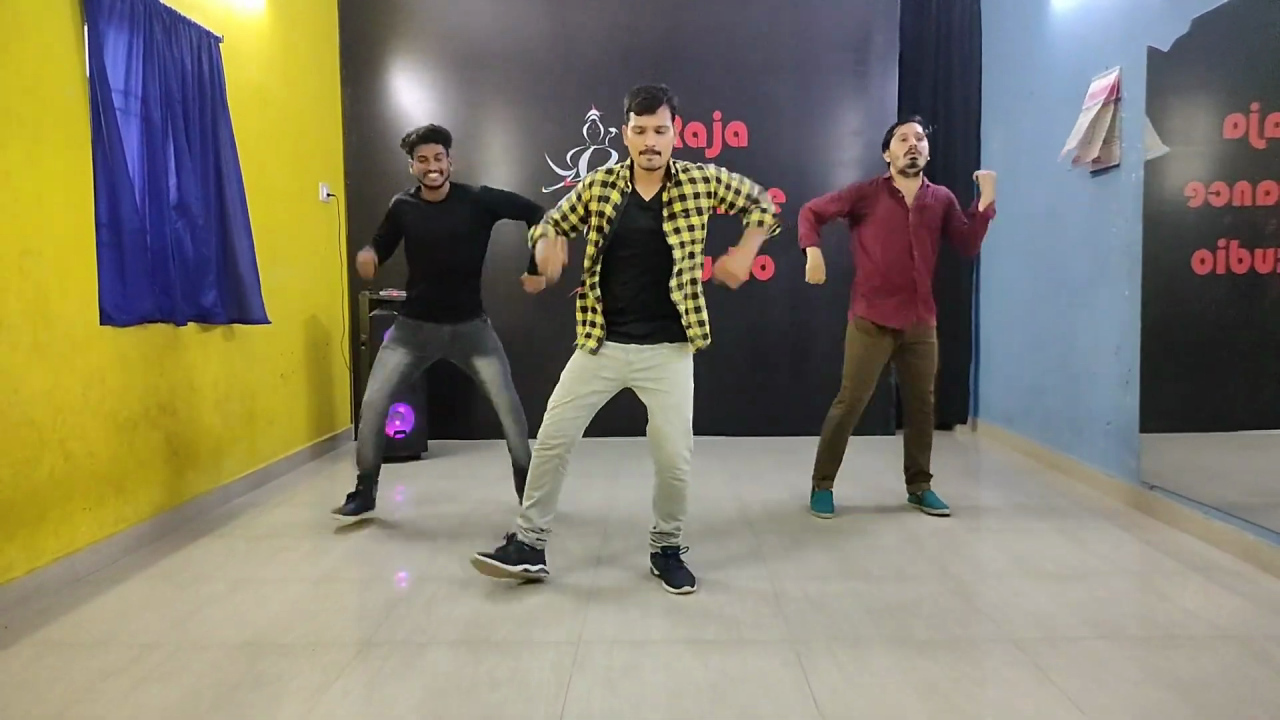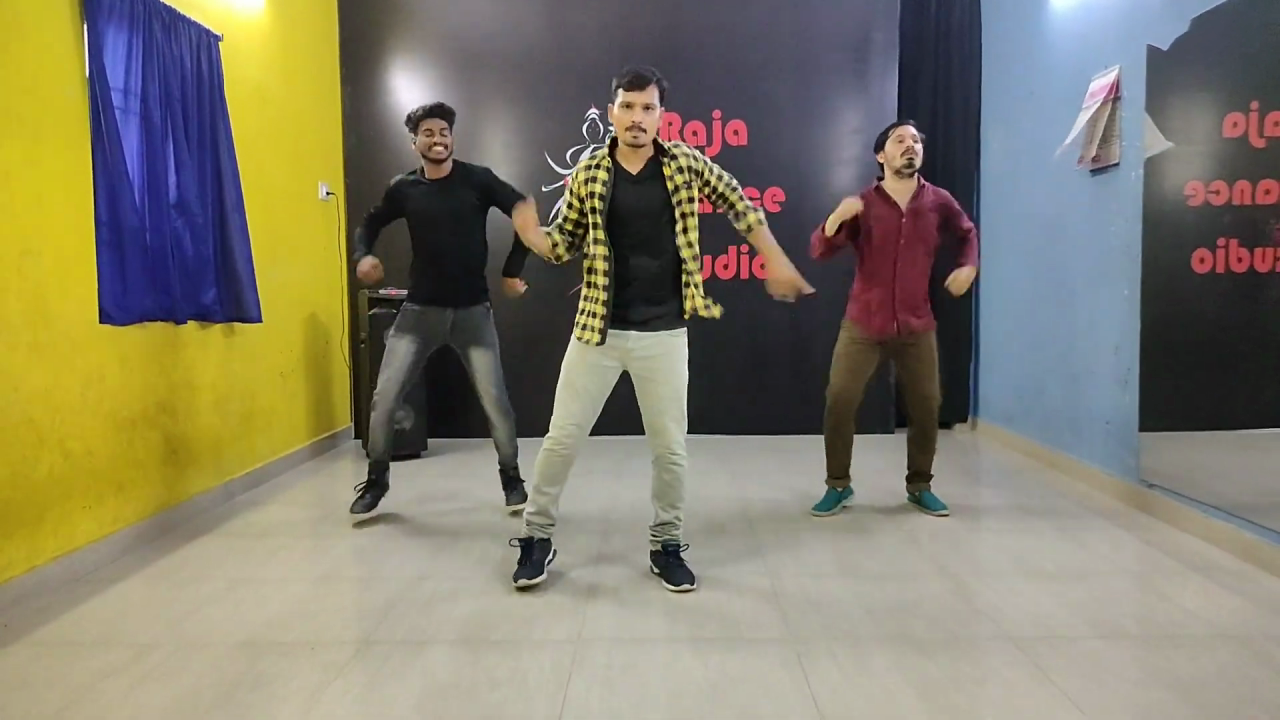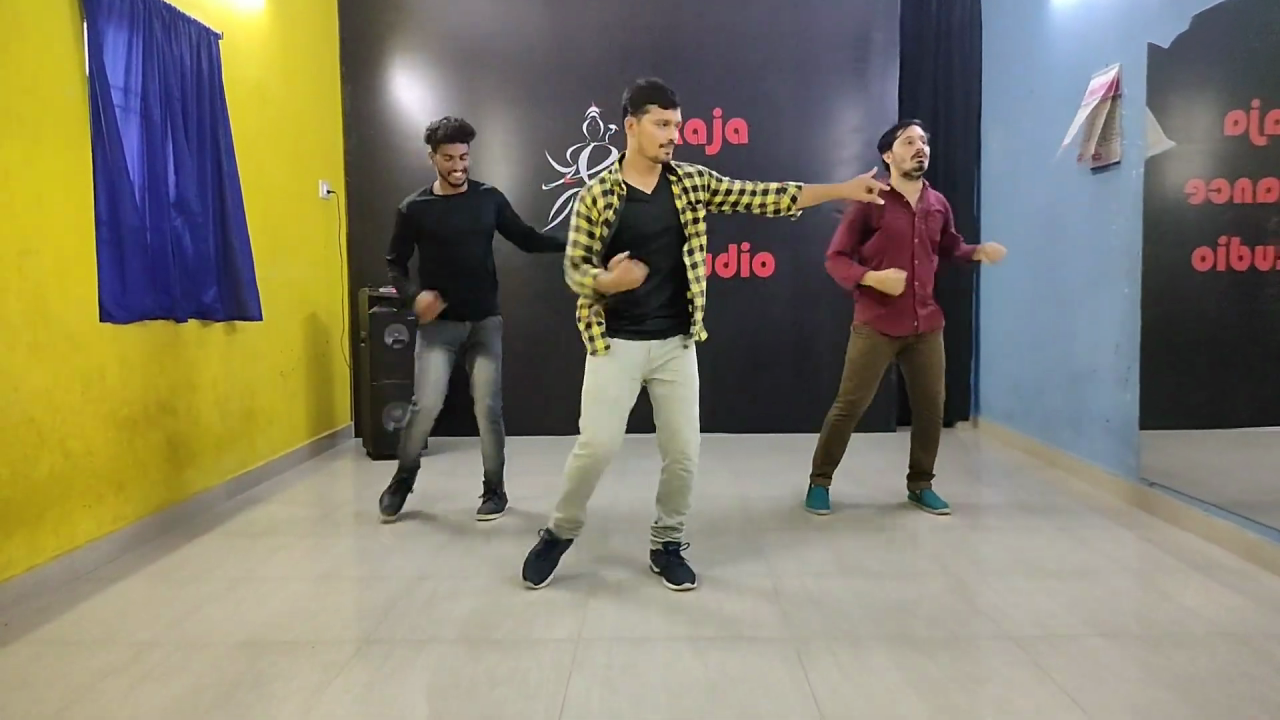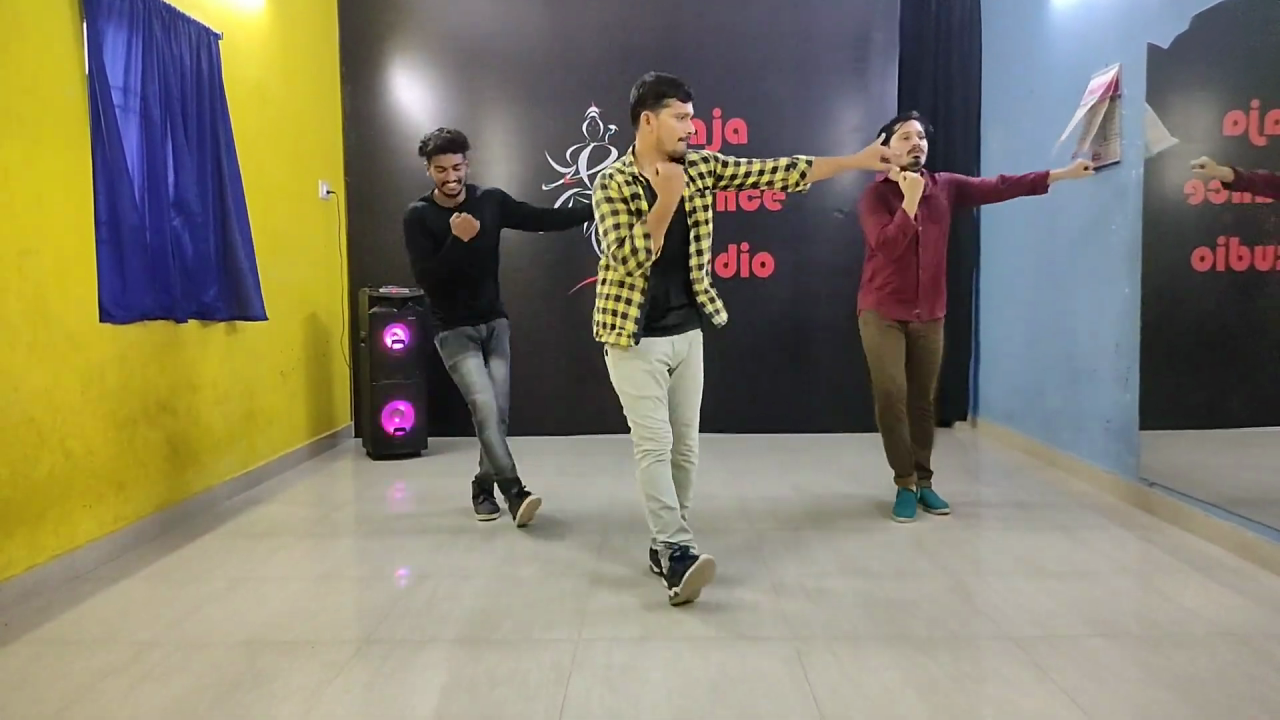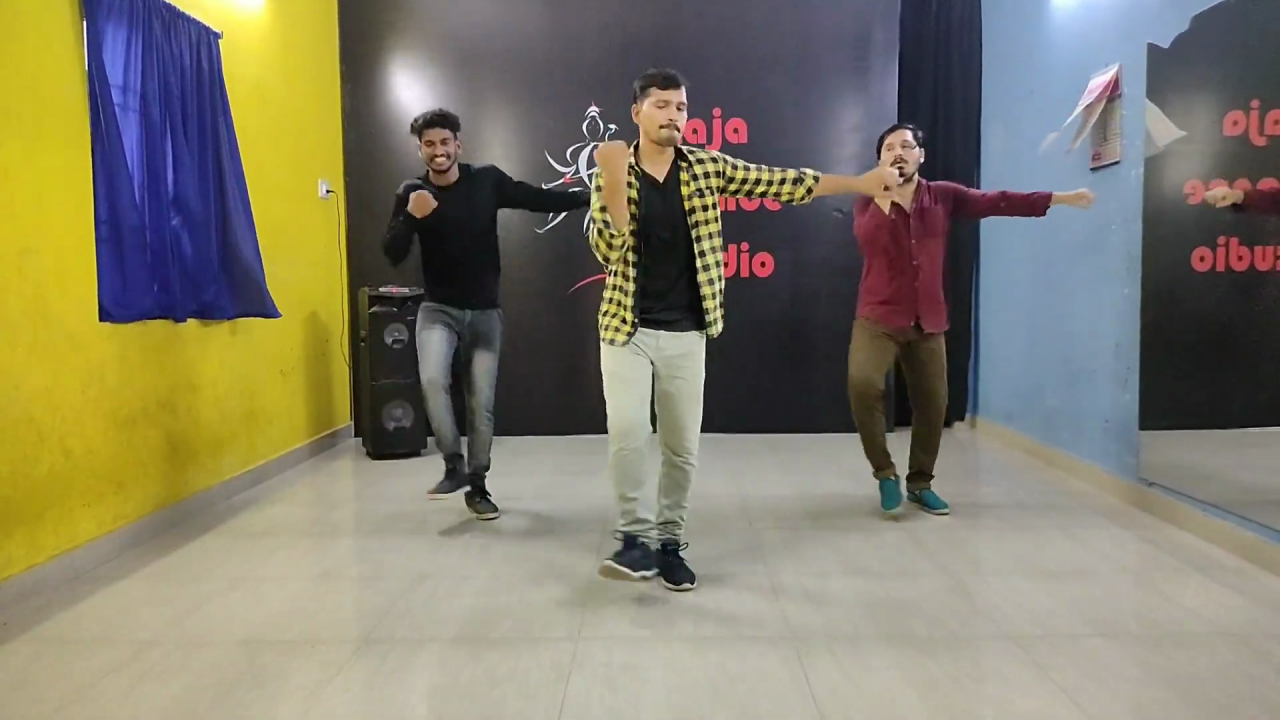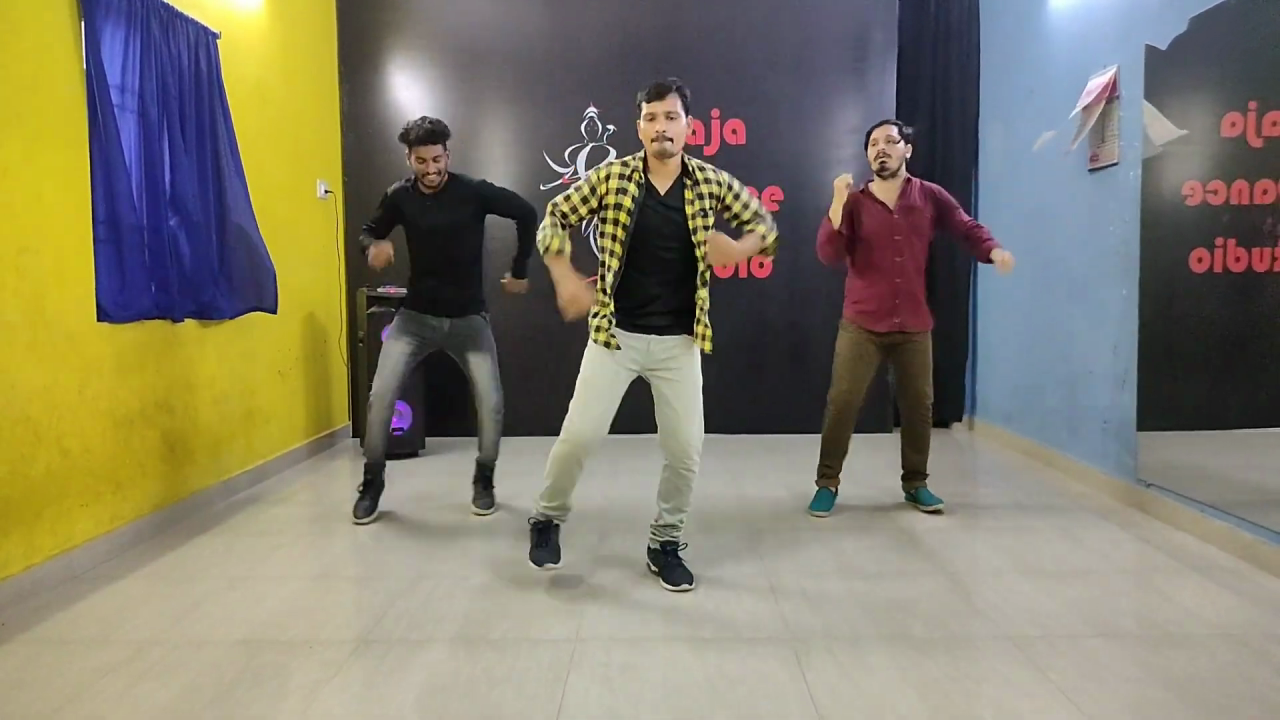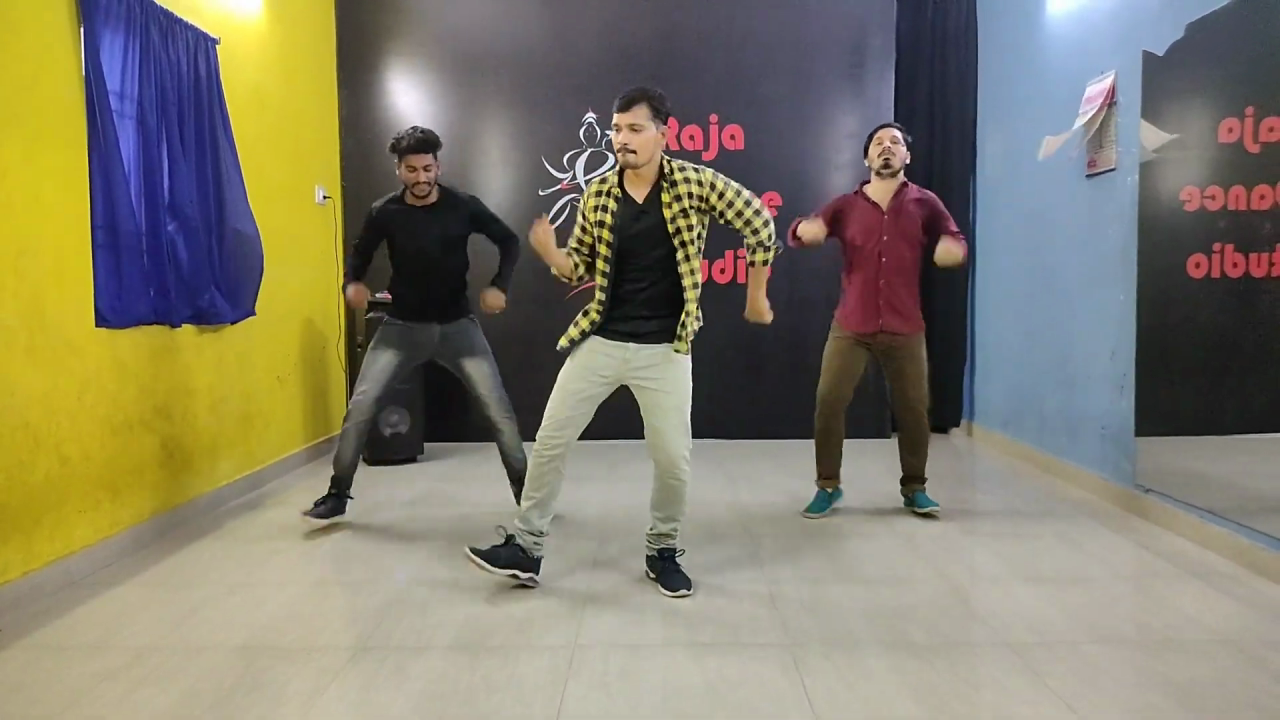
dt=0.3s
person 1, frame 1
left shoulder: (701, 181)
right shoulder: (598, 186)
left elbow: (762, 206)
right elbow: (551, 226)
left wrist: (745, 253)
right wrist: (546, 248)
left hip: (668, 350)
right hip: (603, 344)
left knee: (674, 459)
right knee: (552, 439)
left ankle: (666, 548)
right ankle: (529, 543)
person 1, frame 2
left shoulder: (686, 164)
right shoulder: (590, 173)
left elbow: (741, 207)
right elbow: (561, 243)
left wrist: (775, 259)
right wrist: (541, 240)
left hip: (663, 333)
right hip: (598, 331)
left knee: (669, 447)
right knee: (563, 436)
left ankle: (666, 545)
right ankle: (536, 537)
person 1, frame 3
left shoulder: (694, 181)
right shoulder: (598, 192)
left elbow: (763, 198)
right elbow: (576, 270)
left wrist: (843, 190)
right wrist: (610, 280)
left hip: (675, 344)
right hip: (615, 342)
left knee: (683, 454)
right knee: (597, 445)
left ankle: (667, 544)
right ankle: (557, 534)
person 1, frame 4
left shoulder: (699, 166)
right shoulder: (613, 183)
left elbow: (777, 172)
right elbow: (629, 263)
left wrist: (857, 160)
right wrist: (667, 200)
left hip: (686, 331)
right hip: (632, 334)
left knee: (684, 445)
right knee: (656, 442)
left ankle: (667, 544)
right ankle: (677, 552)
person 1, frame 5
left shoulder: (705, 167)
right shoulder: (611, 176)
left elbow: (779, 183)
right elbow: (609, 252)
left wrist: (860, 183)
right wrist: (616, 183)
left hip: (685, 333)
right hip: (628, 329)
left knee: (683, 448)
right knee: (628, 429)
left ankle: (667, 542)
right ankle: (636, 537)
person 1, frame 6
left shoulder: (712, 181)
right shoulder: (612, 177)
left elbow: (763, 225)
right elbow: (555, 220)
left wrist: (741, 244)
right wrist: (564, 276)
left hip: (682, 339)
right hip: (618, 334)
left knee: (685, 452)
right knee: (580, 437)
left ankle: (664, 545)
right ankle: (549, 516)
person 1, frame 7
left shoulder: (696, 183)
right shoulder: (597, 195)
left elbow: (758, 220)
right elbow: (582, 270)
left wrist: (757, 295)
right wrist: (551, 254)
left hip: (665, 348)
right hip: (600, 342)
left knee: (673, 458)
right knee: (551, 439)
left ankle: (662, 550)
right ankle: (522, 545)
person 2, frame 1
left shoulder: (480, 200)
right shoulder: (402, 207)
left elbow: (537, 215)
right elbow: (382, 246)
left wrist: (536, 268)
right wrist: (368, 256)
left hip: (469, 325)
right hip: (415, 324)
left knee: (507, 402)
right knee: (374, 399)
left ankle: (526, 480)
right ankle: (364, 490)
person 2, frame 2
left shoulder: (477, 180)
right shoulder: (404, 188)
left elbow: (526, 214)
right elbow: (369, 225)
left wrist: (513, 270)
right wrist: (363, 255)
left hip: (471, 309)
right hip: (420, 309)
left knee: (493, 396)
right knee: (385, 394)
left ankle: (511, 477)
right ankle: (374, 482)
person 2, frame 3
left shoulder: (489, 199)
right shoulder: (414, 209)
left elbow: (529, 239)
right elbow: (395, 261)
left wrist: (572, 244)
right wrist: (415, 292)
left hip: (484, 320)
right hip: (438, 321)
left knee: (488, 407)
right knee: (426, 405)
left ankle: (494, 489)
right ankle: (401, 481)
person 2, frame 4
left shoulder: (490, 201)
right shoulder: (418, 216)
left elbow: (543, 220)
right elbow: (427, 280)
right wrist: (457, 240)
left hip: (493, 321)
right hip: (453, 327)
left knee: (497, 408)
right knee: (483, 402)
left ankle: (485, 486)
right ankle: (512, 489)
person 2, frame 5
left shoulder: (486, 180)
right shoulder: (411, 193)
left elbow: (540, 199)
right elbow: (392, 253)
left wrist: (594, 196)
right wrist: (412, 218)
left hip: (485, 310)
right hip: (438, 309)
left knee: (482, 402)
right knee: (433, 381)
left ankle: (476, 484)
right ankle: (455, 469)
person 2, frame 6
left shoulder: (476, 192)
right shoulder: (399, 196)
left elbow: (527, 214)
right elbow: (371, 232)
left wrist: (520, 271)
right wrist: (374, 248)
left hip: (468, 317)
right hip: (418, 315)
left knee: (490, 402)
right knee: (381, 395)
left ankle: (483, 478)
right ankle: (372, 485)
person 2, frame 7
left shoulder: (464, 206)
right shoulder: (384, 213)
left elbow: (510, 242)
right elbow: (360, 253)
left wrist: (499, 286)
right wrist: (353, 283)
left hip: (457, 325)
right hip: (403, 325)
left knee: (498, 406)
right knee: (361, 404)
left ankle: (523, 486)
right ankle: (337, 493)
person 3, frame 1
left shoulder: (941, 200)
right shoulder: (866, 194)
left elbow: (968, 243)
right elbow: (810, 212)
left wrist: (986, 202)
right wrist: (813, 252)
left hip: (920, 321)
right hip: (872, 318)
left knee: (921, 405)
right knee: (851, 400)
left ankle: (920, 486)
right ankle: (822, 485)
person 3, frame 2
left shoulder: (939, 201)
right shoulder: (864, 203)
left elbow: (967, 236)
right elbow: (822, 250)
left wrist: (968, 266)
right wrist: (836, 221)
left hip: (916, 325)
right hip: (865, 322)
left knee: (926, 407)
right knee: (840, 398)
left ankle: (919, 486)
right ankle: (838, 483)
person 3, frame 3
left shoulder: (938, 204)
right shoulder: (870, 203)
left elbow: (952, 247)
right elbow: (837, 258)
left wrist: (981, 251)
right wrist: (873, 278)
left hip: (927, 324)
right hip: (877, 324)
left knee: (931, 407)
right knee: (851, 403)
left ankle: (920, 484)
right ankle: (820, 481)
person 3, frame 4
left shoulder: (945, 187)
right shoulder: (875, 195)
left elbow: (1000, 187)
right elbow: (889, 245)
left wrist: (1061, 173)
right wrist: (909, 202)
left hip: (927, 313)
right hip: (881, 312)
left knee: (923, 399)
right knee: (891, 391)
left ankle: (921, 480)
right ankle: (904, 483)
person 3, frame 5
left shoulder: (944, 196)
right shoulder: (869, 204)
left elbow: (998, 202)
right elbow: (871, 243)
left wrist: (1062, 198)
right wrist: (885, 196)
left hip: (927, 324)
right hip: (877, 320)
left knee: (933, 405)
right knee: (863, 385)
left ankle: (920, 482)
right ankle: (886, 473)
person 3, frame 6
left shoulder: (932, 198)
right shoulder: (856, 204)
left elbow: (969, 230)
right elbow: (828, 255)
left wrist: (993, 251)
right wrist: (838, 204)
left hip: (915, 323)
right hip: (863, 322)
left knee: (918, 405)
right knee: (843, 400)
left ankle: (915, 484)
right ankle: (827, 483)
person 3, frame 7
left shoulder: (924, 203)
right shoulder: (846, 204)
left elbow: (957, 240)
right elbow: (800, 231)
left wrist: (955, 249)
right wrist: (805, 229)
left hip: (904, 328)
right hip: (851, 325)
left knee: (913, 408)
right knee: (830, 400)
left ankle: (914, 488)
right ankle: (828, 485)
